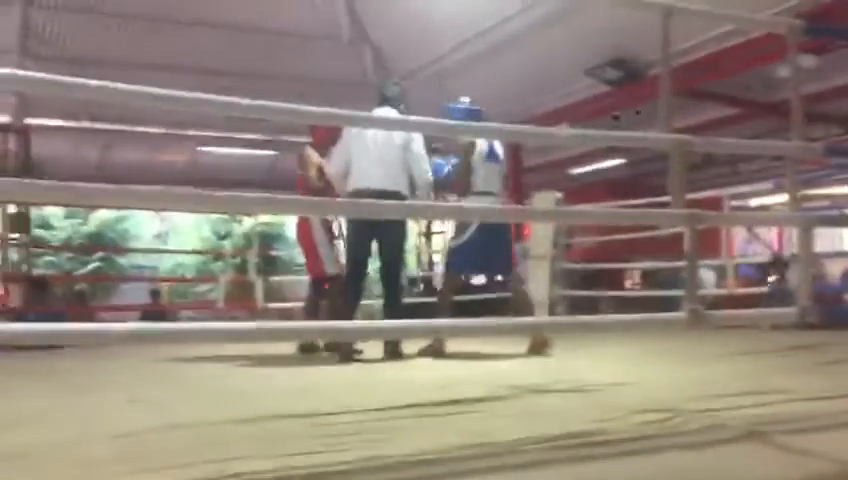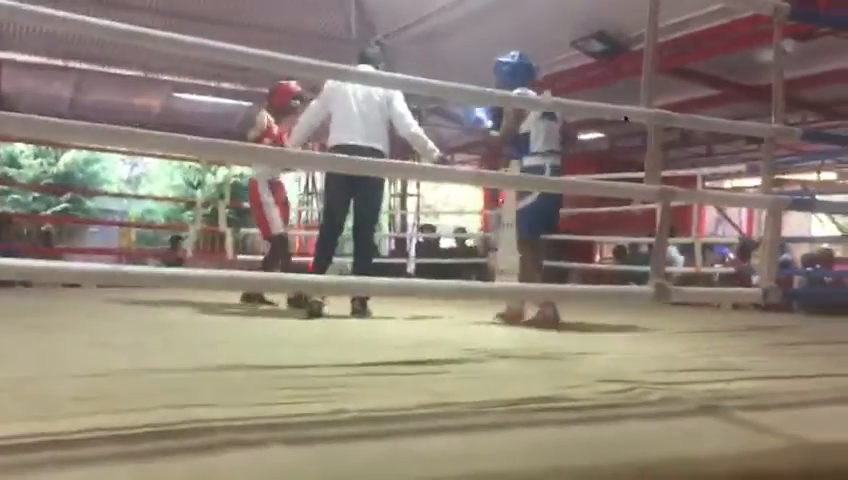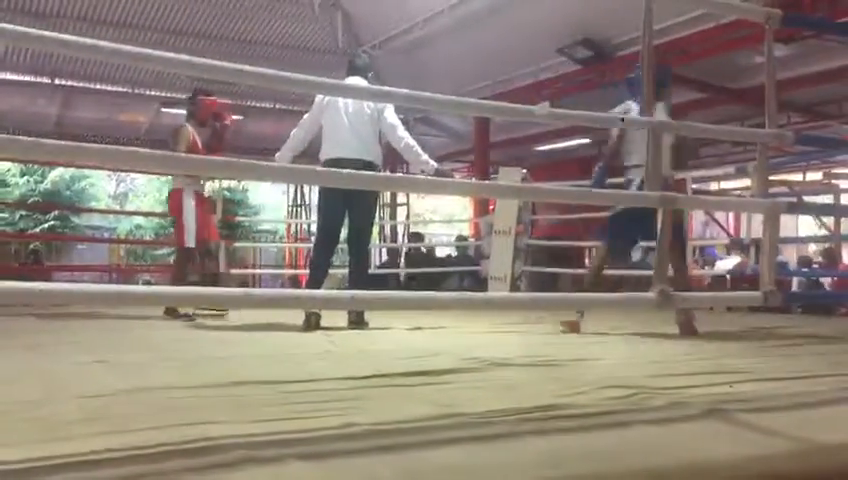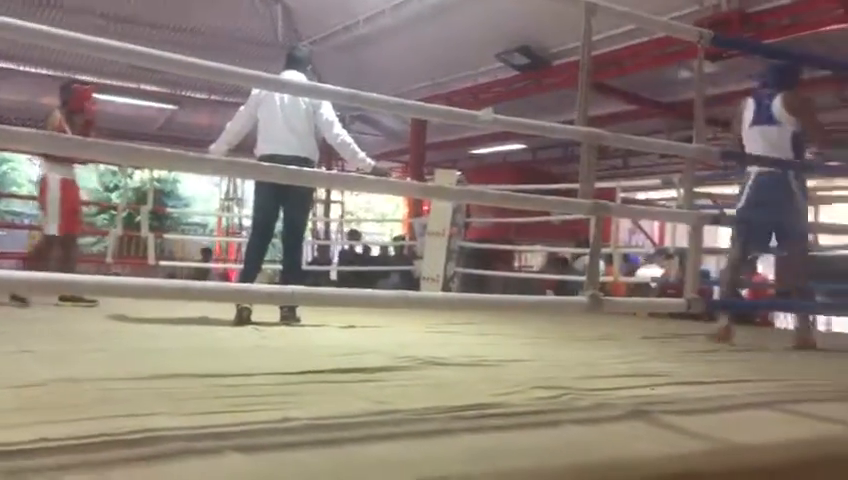
dt=0.7s
person 1, frame 1
left shoulder: (355, 126)
right shoulder: (407, 129)
left elbow: (334, 170)
right elbow: (422, 174)
left wrist: (348, 194)
right wrist: (422, 199)
left hip: (361, 201)
right hip: (392, 202)
left knee: (355, 271)
right knee: (391, 272)
right ankle: (391, 340)
person 1, frame 2
left shoulder: (336, 83)
right shoulder: (387, 87)
left elbow: (309, 118)
right elbow: (408, 127)
left wrist: (289, 147)
right wrist: (434, 154)
left hip: (340, 157)
right hip: (372, 160)
left knee: (330, 227)
right knee: (364, 230)
left ankle: (315, 294)
right ankle: (359, 298)
person 1, frame 3
left shoulder: (327, 95)
right shoulder: (378, 98)
left elbow: (302, 132)
right elbow: (399, 137)
left wrist: (279, 161)
right wrist: (430, 166)
left hip: (333, 169)
right hip: (365, 171)
left knee: (325, 239)
right knee: (359, 241)
left ankle: (312, 307)
right ankle: (356, 310)
person 1, frame 4
left shoulder: (264, 89)
left elbow: (238, 125)
right elbow: (335, 133)
left wrist: (213, 153)
right wrist: (366, 164)
left hip: (269, 165)
right hip: (300, 167)
left knee: (259, 234)
right knee: (293, 237)
left ankle: (243, 300)
right ankle: (288, 305)
person 2, frame 1
left shoulder: (468, 141)
right shoulder: (495, 144)
left elbow: (462, 186)
left wrist: (451, 172)
left knee: (451, 275)
right knee: (509, 276)
left ankle: (438, 341)
right ankle: (538, 334)
person 2, frame 2
left shoulder: (520, 97)
left elbow: (504, 138)
left hip: (537, 173)
right hip: (550, 172)
left knee: (527, 241)
right knee: (529, 241)
left ankle: (546, 308)
right ankle: (516, 307)
person 2, frame 3
left shoulder: (624, 111)
right shoulder: (668, 112)
left elbow: (613, 148)
right elbow: (679, 158)
left wrist: (600, 171)
left hip: (635, 186)
right hip: (664, 186)
left knee: (608, 251)
right knee: (678, 253)
right ankle: (685, 319)
person 2, frame 4
left shoulder: (746, 104)
right shoulder: (793, 100)
right elbow: (820, 139)
left hip: (755, 181)
right hip: (785, 181)
left knee: (739, 253)
right knee: (797, 254)
left ankle: (726, 319)
right ankle: (803, 329)
person 3, frame 1
left shoulder: (319, 156)
right shoulder: (310, 154)
right elbow: (311, 185)
right wrist: (334, 189)
left hip: (321, 222)
right hip: (314, 222)
left knee: (320, 281)
right knee: (334, 279)
left ankle: (309, 338)
person 3, frame 2
left shoulder: (282, 127)
right shoulder: (261, 117)
right wrist: (277, 145)
left hip: (277, 185)
right hip: (261, 185)
left knee: (277, 241)
right knee: (279, 237)
left ankle: (253, 291)
right ankle: (294, 294)
person 3, frame 3
left shoulder: (197, 134)
right shoulder: (184, 131)
left elbow: (213, 152)
left wrist: (221, 131)
left hip: (197, 195)
right hip: (184, 195)
left knee: (208, 248)
right knee: (188, 249)
right ankle: (173, 305)
person 3, frame 4
left shoulder: (74, 122)
right shoulder: (55, 117)
left wrist: (88, 124)
right wrist: (74, 155)
left hip: (69, 183)
right hip: (55, 182)
left knee: (70, 238)
right knee: (52, 237)
